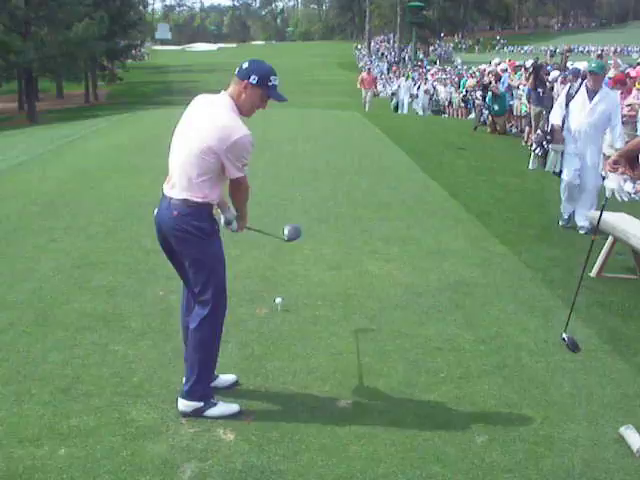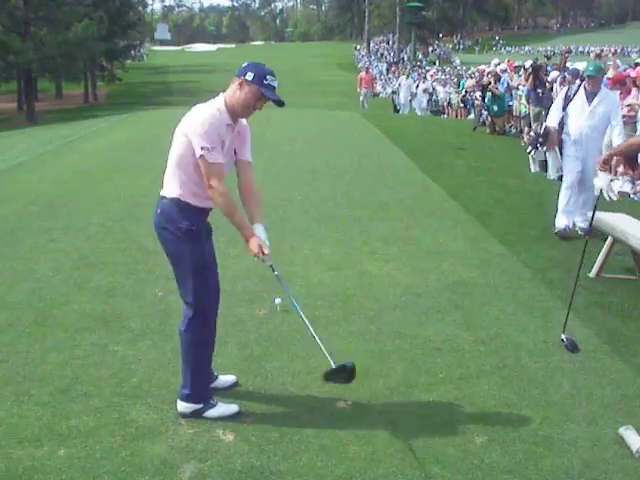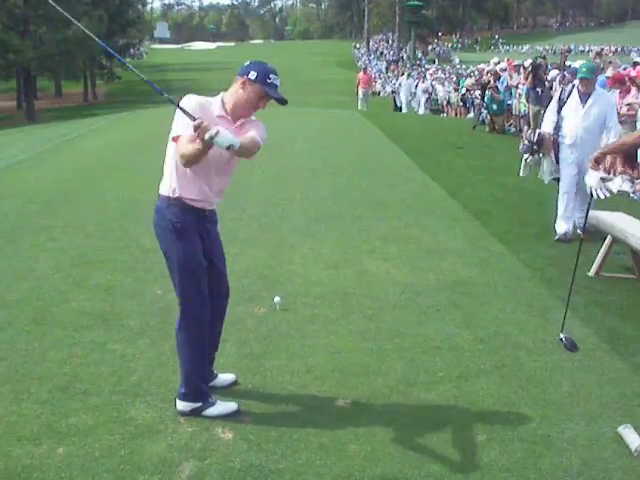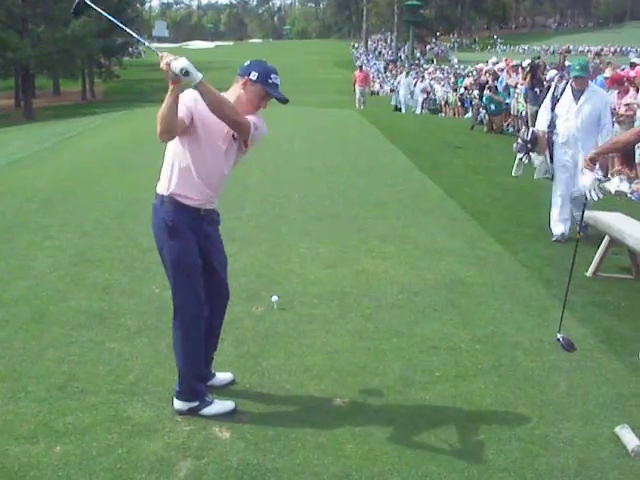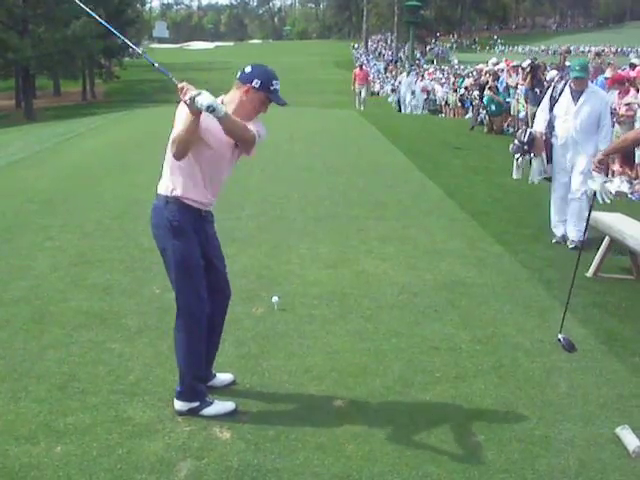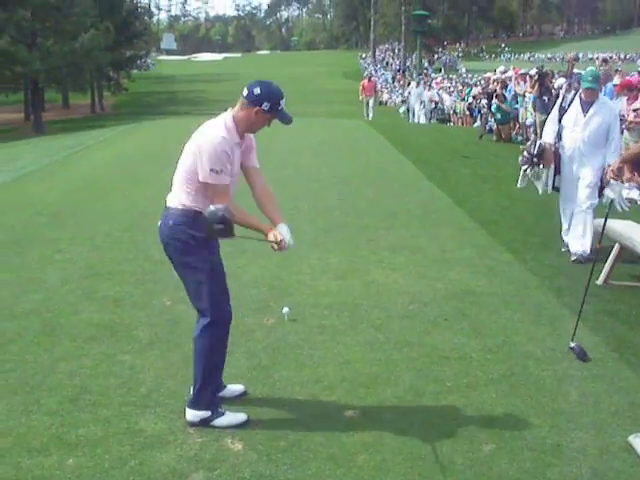
dt=0.2s
person 1, frame 1
left shoulder: (202, 102)
right shoulder: (237, 134)
right elbow: (237, 189)
right wrist: (242, 216)
left hip: (169, 211)
right hip: (192, 219)
left knee: (196, 295)
right knee: (210, 304)
left ankle: (200, 373)
right ankle: (195, 396)
person 1, frame 2
left shoulder: (241, 129)
right shoulder: (205, 117)
left elbow: (247, 177)
right elbow: (215, 186)
left wrist: (258, 225)
right wrist: (247, 234)
left hip: (194, 217)
right hip: (179, 217)
left knee: (207, 296)
right knee: (200, 304)
left ankle: (201, 374)
right ankle: (193, 398)
person 1, frame 3
left shoulder: (255, 127)
right shoulder: (195, 109)
left elbow: (247, 147)
right elbow: (185, 157)
left wrist: (226, 140)
right wrist: (204, 142)
left hip: (206, 217)
right hip: (176, 215)
left knee: (217, 295)
right knee: (194, 305)
left ankle: (203, 373)
right ankle: (192, 396)
person 1, frame 4
left shoulder: (255, 126)
right shoulder: (191, 102)
left elbow: (233, 119)
right elbow: (165, 133)
left wrist: (197, 81)
right wrist: (175, 87)
left hip: (206, 216)
right hip: (173, 214)
left knee: (217, 296)
right knee: (190, 305)
left ankle: (201, 372)
right ankle: (189, 395)
person 1, frame 5
left shoulder: (254, 129)
right shoulder: (194, 110)
left elbow: (241, 136)
right elbow: (178, 151)
left wrist: (215, 108)
right wrist: (194, 112)
left hip: (199, 217)
right hip: (174, 215)
left knee: (218, 295)
right knee: (193, 304)
left ankle: (201, 372)
right ankle: (189, 396)
person 1, frame 6
left shoulder: (243, 138)
right shoulder: (218, 141)
left elbow: (258, 182)
right elbow: (221, 203)
left wrist: (279, 223)
right wrist: (265, 230)
left hip: (180, 224)
right hip: (189, 229)
left knee: (211, 306)
right knee: (214, 313)
left ankle: (209, 383)
right ankle: (201, 406)
person 2, frame 1
left shoulder: (611, 98)
left elbow: (616, 124)
right elbow: (559, 108)
left wrist: (619, 149)
right wrist: (556, 127)
left hip: (593, 146)
right hip: (571, 142)
left knee: (589, 185)
right knee: (569, 179)
left ankle: (583, 221)
right ankle: (567, 211)
person 2, frame 2
left shoulder: (610, 99)
left elbow: (616, 125)
right elbow: (556, 110)
right wrist: (552, 130)
left hip: (593, 149)
right hip: (571, 145)
left knee: (588, 187)
right knee: (570, 182)
left ankle: (582, 222)
right ankle: (564, 224)
person 2, frame 3
left shoulder: (606, 99)
right shoulder: (565, 93)
left elbow: (611, 127)
right elbow: (551, 114)
right wrist: (547, 135)
left hip: (590, 151)
right hip: (567, 148)
left knee: (585, 189)
right knee: (566, 187)
left ankle: (581, 221)
right ankle: (563, 229)
person 2, frame 4
left shoulder: (600, 96)
right shoulder: (558, 91)
left elbow: (606, 125)
right elbow: (545, 112)
left hip: (585, 149)
right hip: (562, 147)
left knee: (580, 189)
right knee: (561, 189)
left ankle: (580, 219)
right ankle: (560, 229)
person 2, frame 5
left shoulder: (599, 97)
left elbow: (605, 126)
right elbow: (543, 113)
left wrist: (602, 151)
right wrist: (539, 135)
left hip: (585, 151)
right hip: (560, 150)
left knee: (579, 192)
right knee: (559, 191)
left ankle: (576, 235)
right ankle: (559, 231)
person 2, frame 6
left shoulder: (609, 109)
right shoulder: (566, 101)
left elbow: (613, 140)
right elbow: (552, 124)
left wrist: (612, 165)
right wrist: (548, 146)
left hip: (592, 163)
right hip: (567, 161)
left knee: (584, 204)
right knee: (568, 203)
left ankle: (579, 248)
right ankle: (569, 239)
